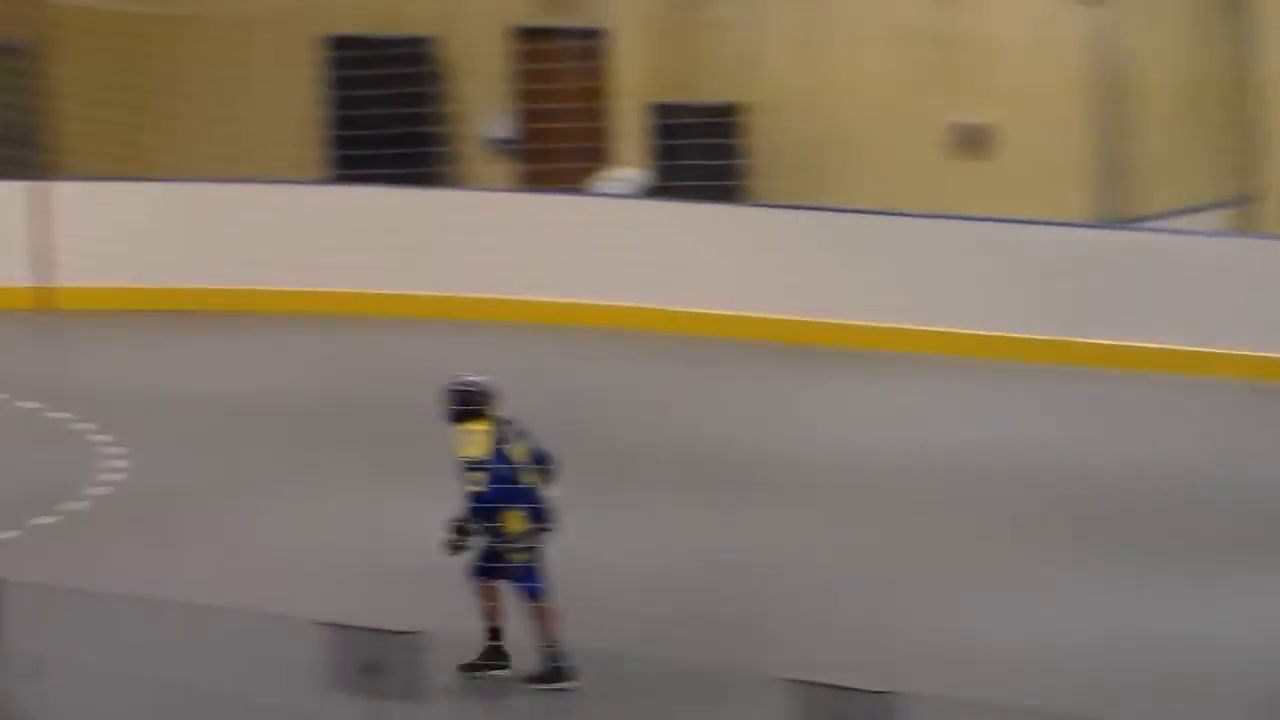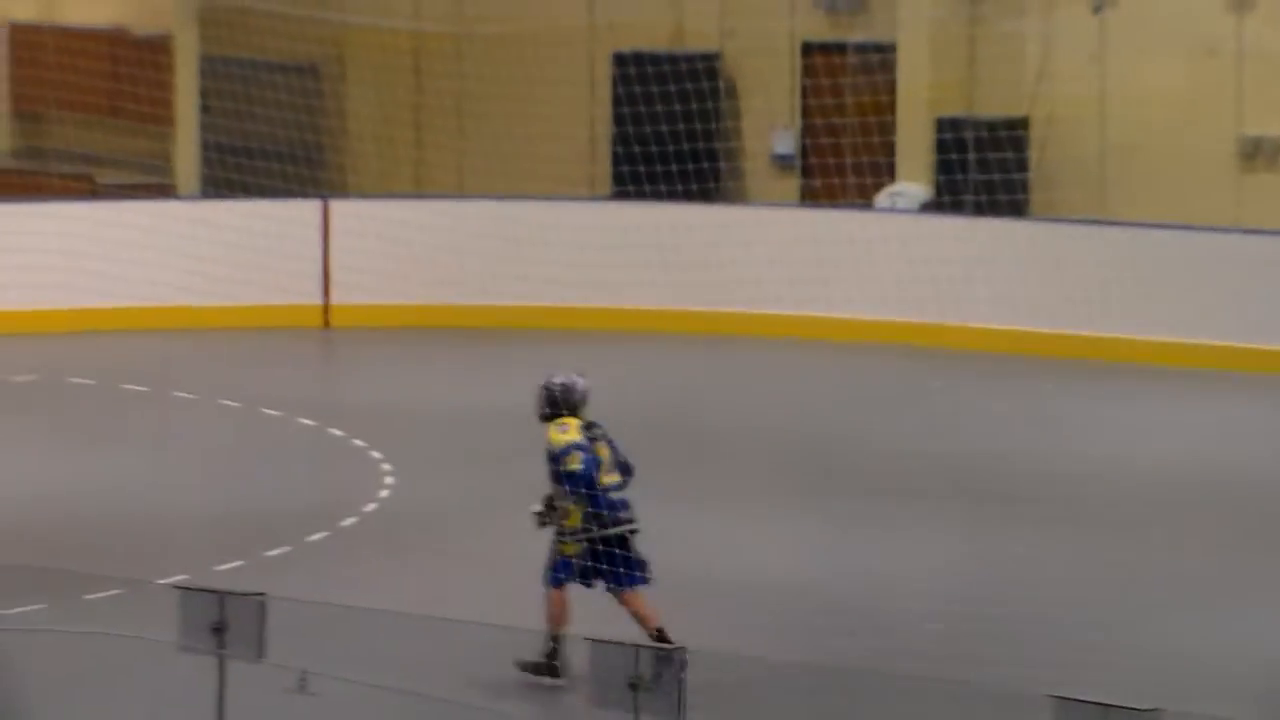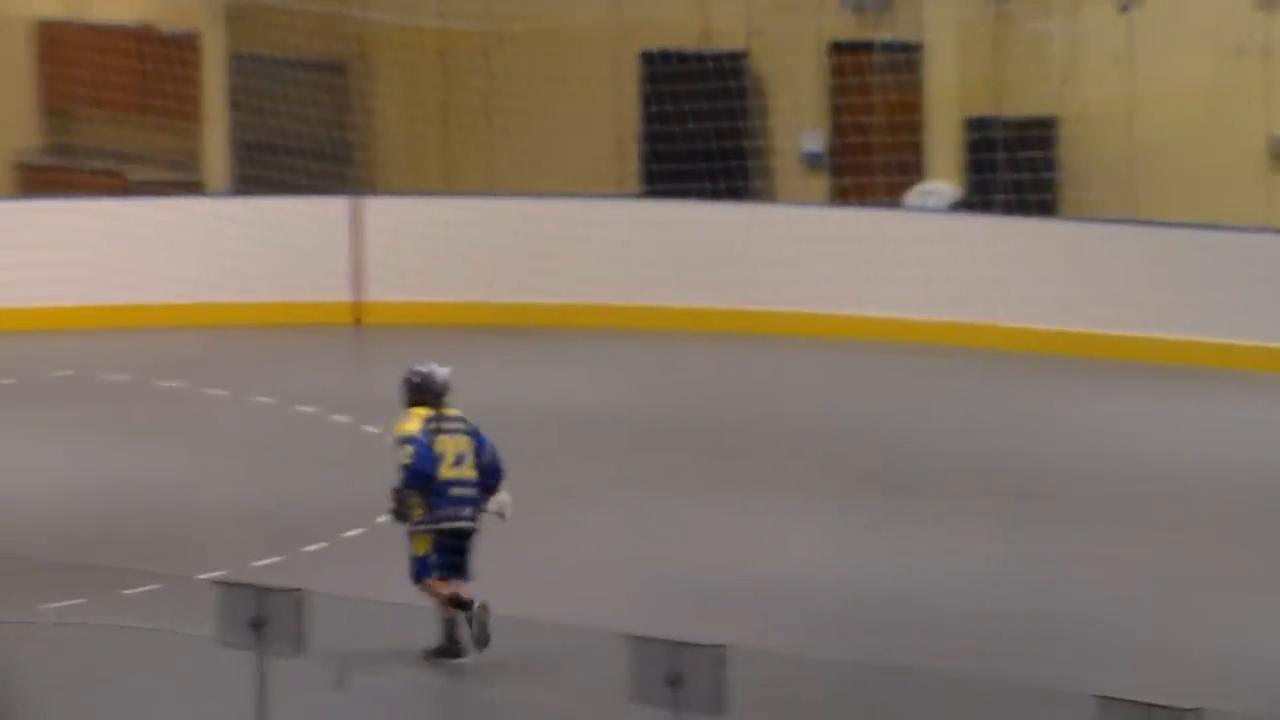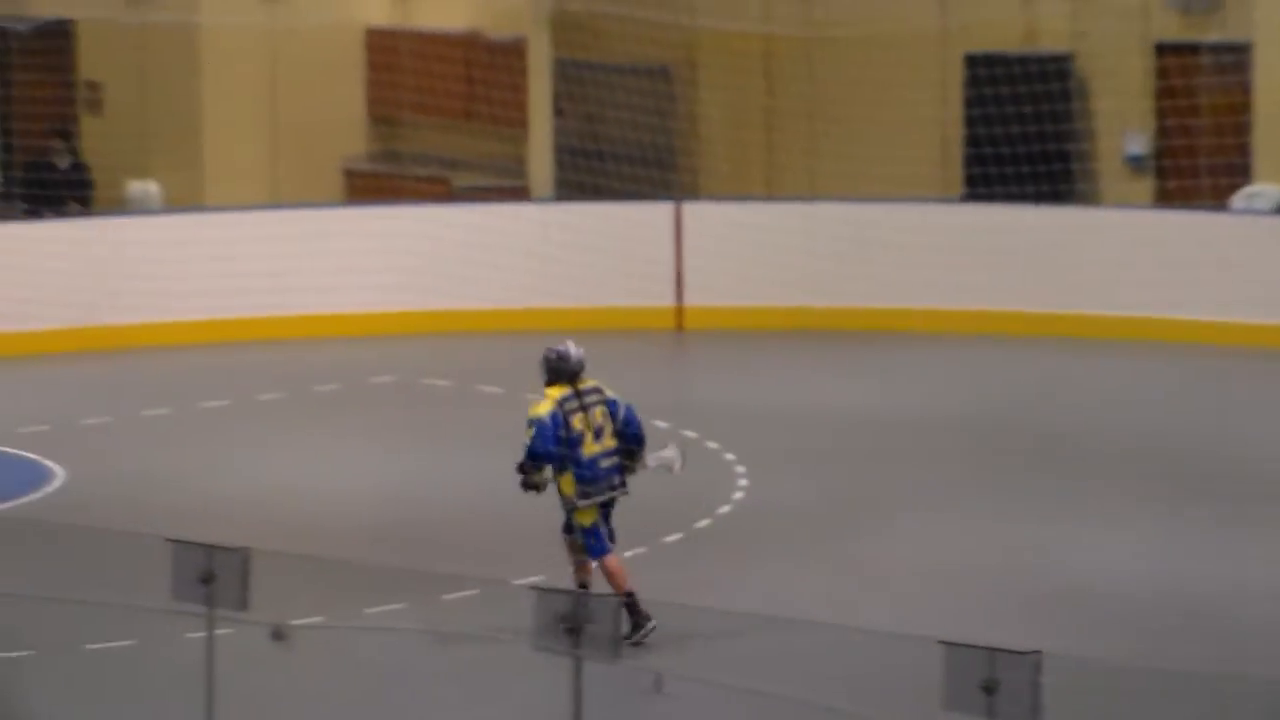
dt=0.5s
person 1, frame 1
left shoulder: (473, 441)
right shoulder: (505, 427)
left elbow: (486, 495)
right elbow: (544, 462)
left wrist: (462, 531)
right wrist: (532, 496)
left hip: (515, 528)
right hip: (524, 519)
left knee: (533, 595)
right knee: (484, 577)
left ankle: (556, 667)
right ankle: (495, 652)
person 1, frame 2
left shoulder: (562, 433)
right shoulder: (592, 428)
left elbow: (582, 476)
right elbow: (623, 470)
left wrist: (554, 507)
left hip: (583, 524)
right hip: (616, 518)
left knee: (555, 584)
right knee: (624, 589)
left ankle: (552, 660)
right ankle: (664, 647)
person 1, frame 3
left shoulder: (411, 424)
right shoulder: (460, 421)
left elbow: (419, 469)
right elbow: (492, 467)
left wrist: (405, 503)
right wrist: (483, 499)
left hip: (432, 516)
right hip: (466, 512)
left knee: (427, 580)
right knee: (447, 577)
left ankle: (469, 608)
right ankle: (450, 643)
person 1, frame 4
left shoulder: (547, 406)
right shoulder: (599, 391)
left elbow: (541, 447)
right elbow: (631, 427)
left wrist: (531, 477)
right wrist: (630, 462)
left hip: (581, 490)
right hip: (608, 481)
left knee: (602, 552)
right knee: (573, 537)
left ankle: (638, 616)
